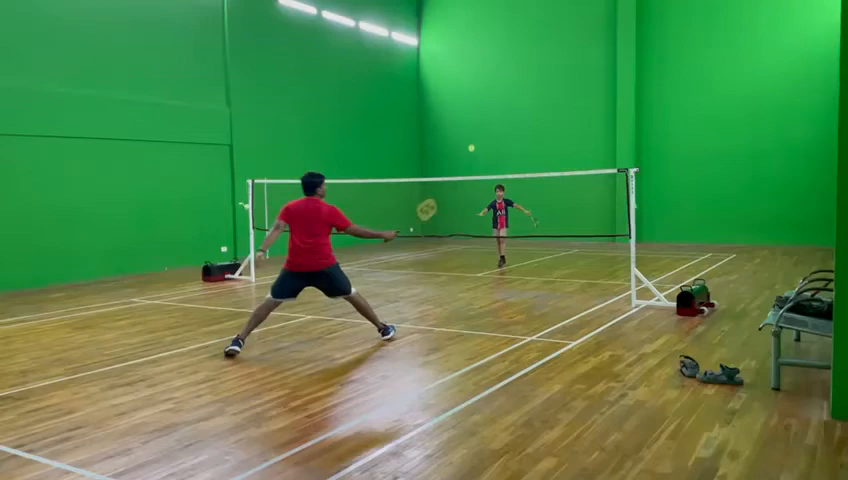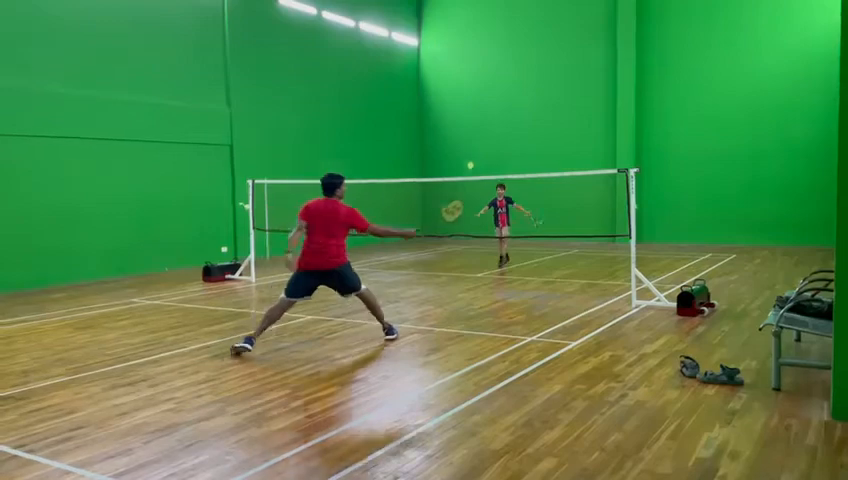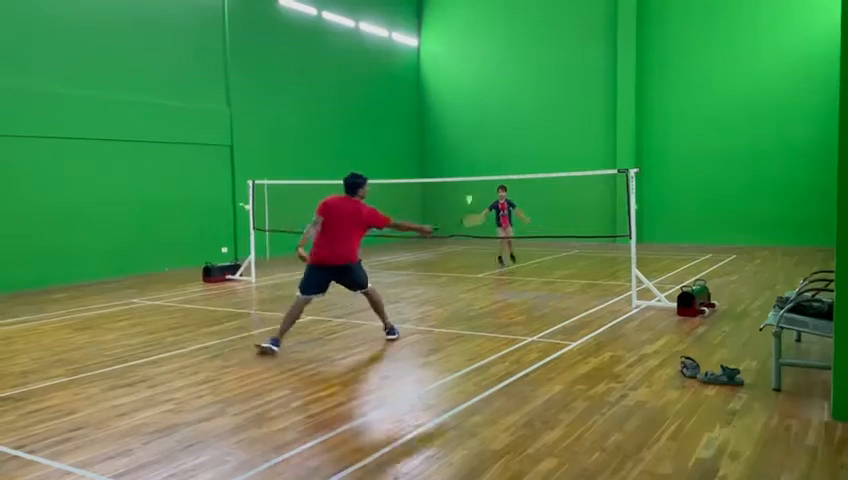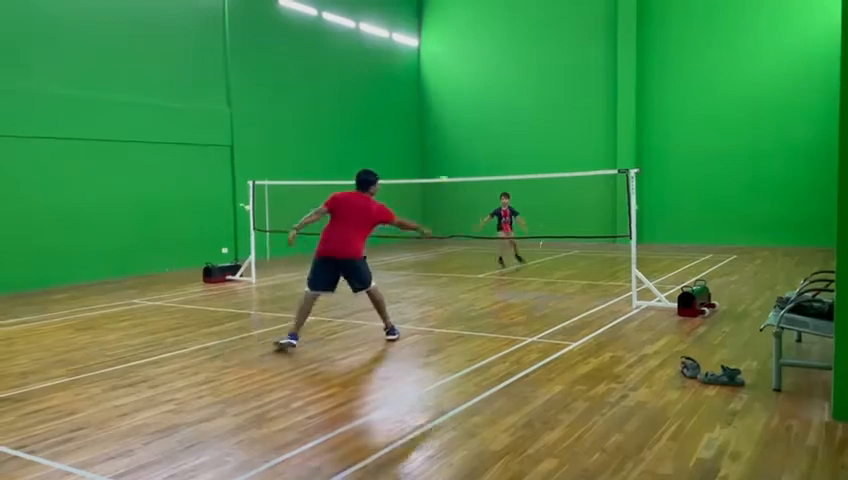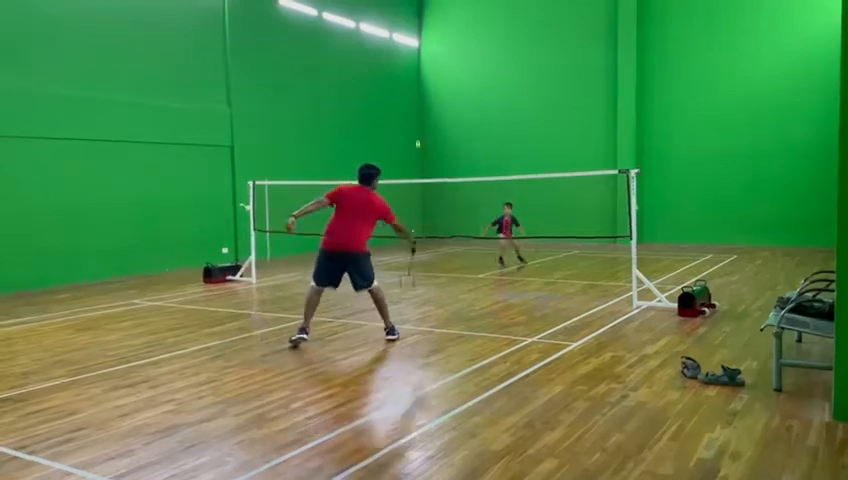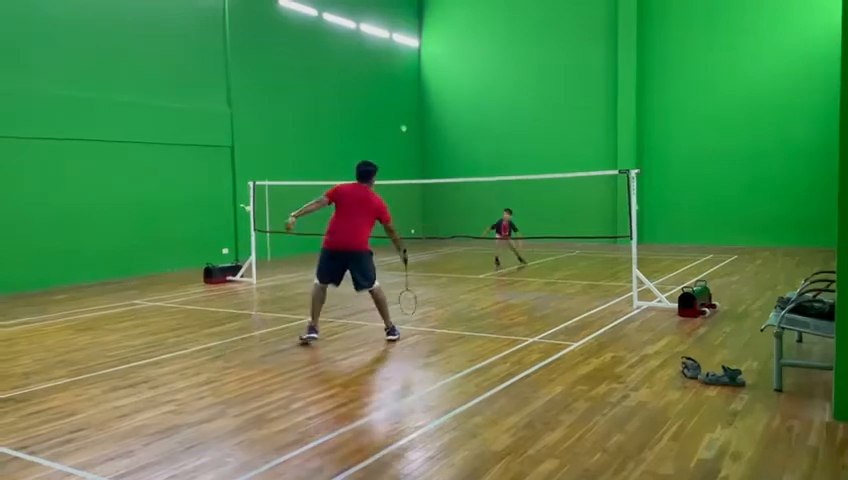
dt=0.1s
person 1, frame 1
left shoulder: (290, 208)
right shoulder: (330, 211)
left elbow: (276, 230)
right elbow: (355, 230)
left wrist: (262, 250)
right wrist: (384, 235)
left hip: (296, 267)
right hip: (324, 266)
left knee: (270, 303)
right knee: (352, 295)
left ankle: (239, 341)
right ankle: (383, 328)
person 1, frame 2
left shoulder: (309, 207)
right shoulder: (348, 212)
left elbow: (299, 230)
right elbow: (374, 230)
left wrist: (289, 253)
right wrist: (403, 233)
left hip: (308, 266)
right hip: (336, 265)
left knee: (285, 302)
right knee: (363, 292)
left ankle: (250, 339)
right ankle: (387, 328)
person 1, frame 3
left shoulder: (329, 203)
right shoulder: (368, 213)
left elbow: (314, 225)
right elbow: (396, 224)
left wrist: (301, 246)
right wrist: (421, 228)
left hip: (319, 260)
right hip: (346, 261)
left knee: (302, 298)
right knee: (368, 290)
left ankle: (275, 341)
right ankle: (389, 328)
person 1, frame 4
left shoulder: (338, 197)
right shoulder: (377, 209)
left elbow: (317, 213)
right elbow: (400, 223)
left wrist: (296, 228)
right wrist: (420, 229)
left hip: (325, 253)
right hip: (352, 256)
left knee: (311, 294)
right knee: (371, 290)
left ankle: (293, 335)
right ankle: (390, 328)
person 1, frame 5
left shoulder: (342, 191)
right shoulder: (380, 203)
left elbow: (318, 204)
right elbow: (397, 226)
left wrist: (294, 216)
right wrist: (411, 240)
left hip: (331, 247)
right hip: (357, 250)
left knee: (317, 287)
right knee: (373, 288)
left ankle: (303, 330)
right ankle: (390, 328)
person 1, frame 6
left shoulder: (341, 190)
right shoulder: (377, 201)
left elbow: (318, 203)
right elbow: (390, 229)
left wrist: (294, 216)
right wrist: (401, 250)
left hip: (332, 246)
right hip: (359, 249)
left knee: (320, 285)
right knee: (374, 288)
left ankle: (313, 328)
right ankle: (390, 328)
